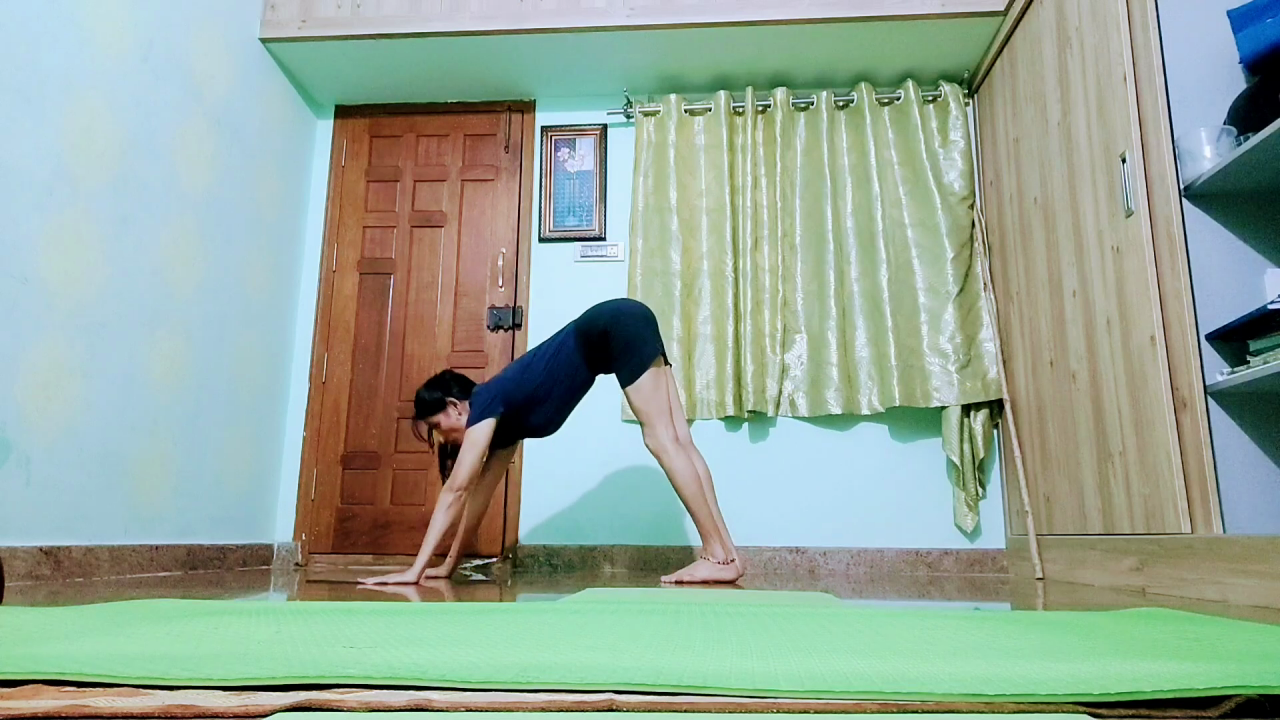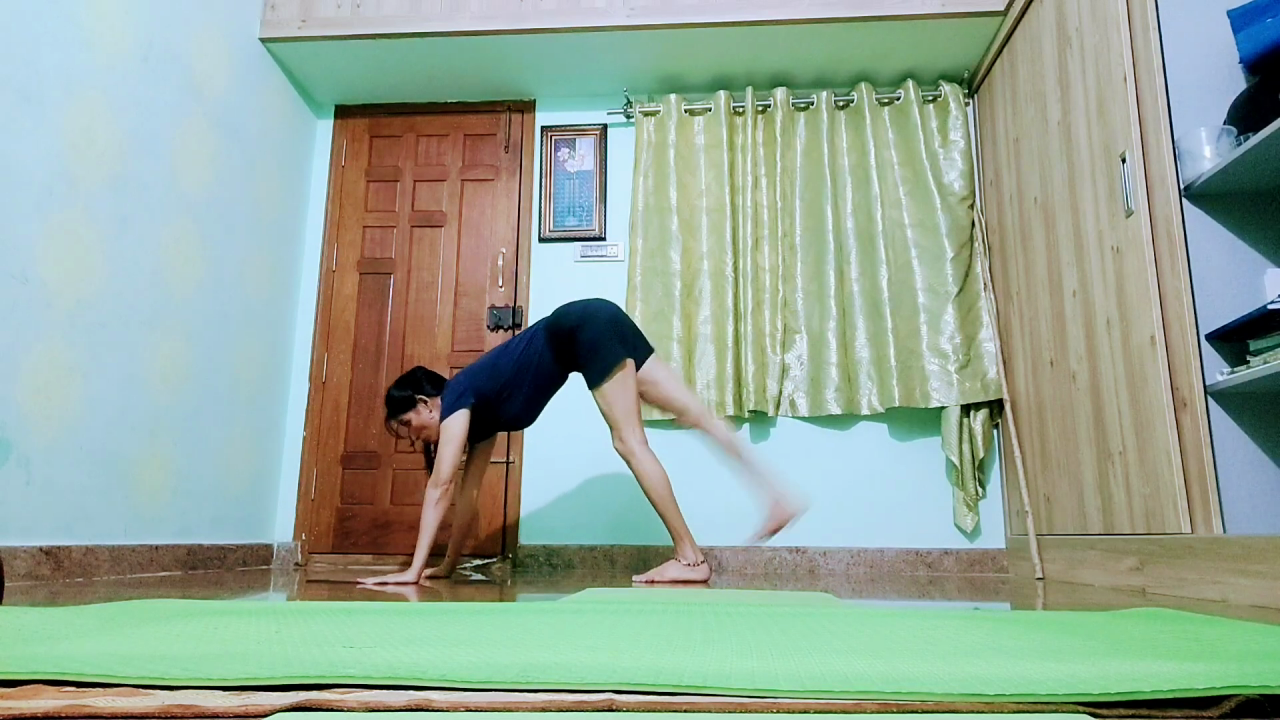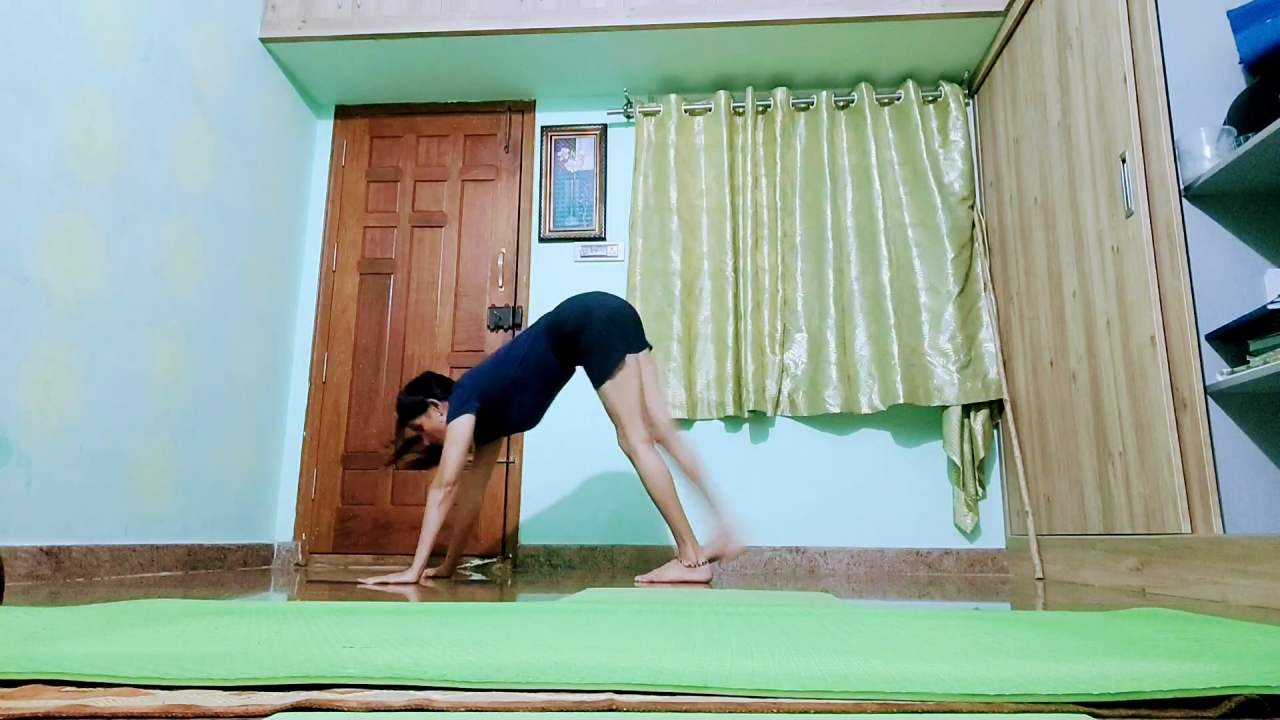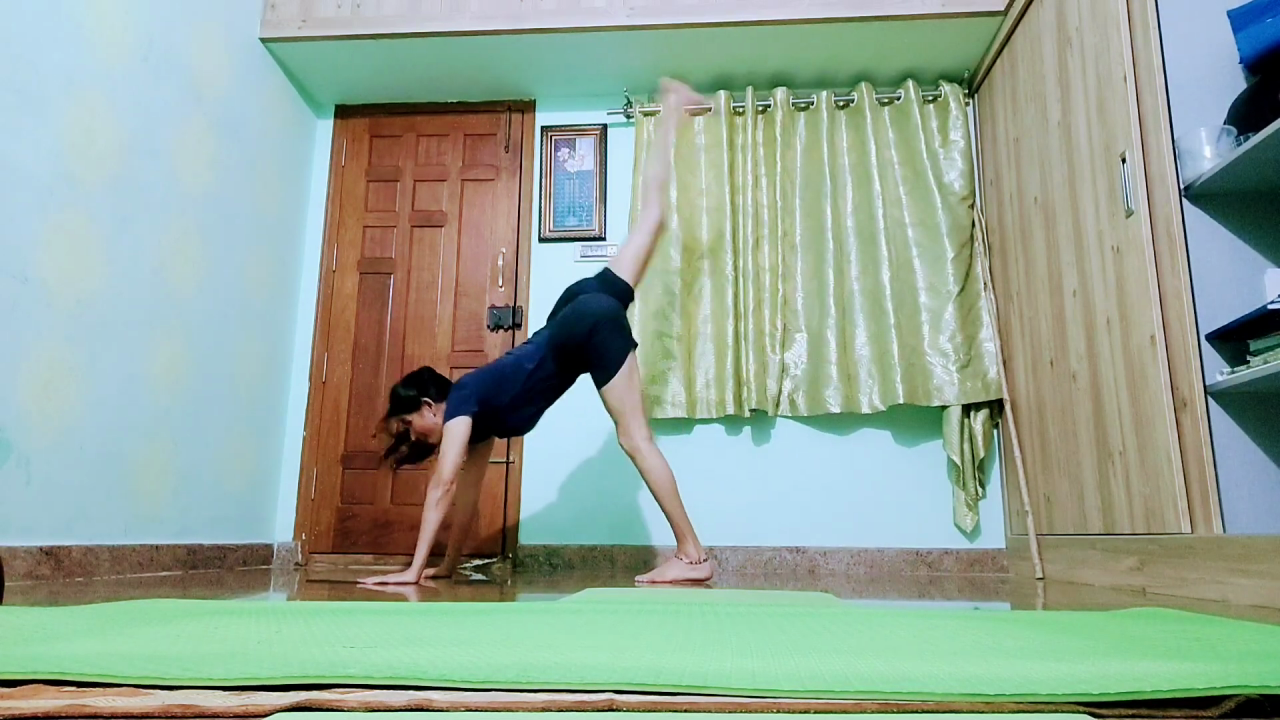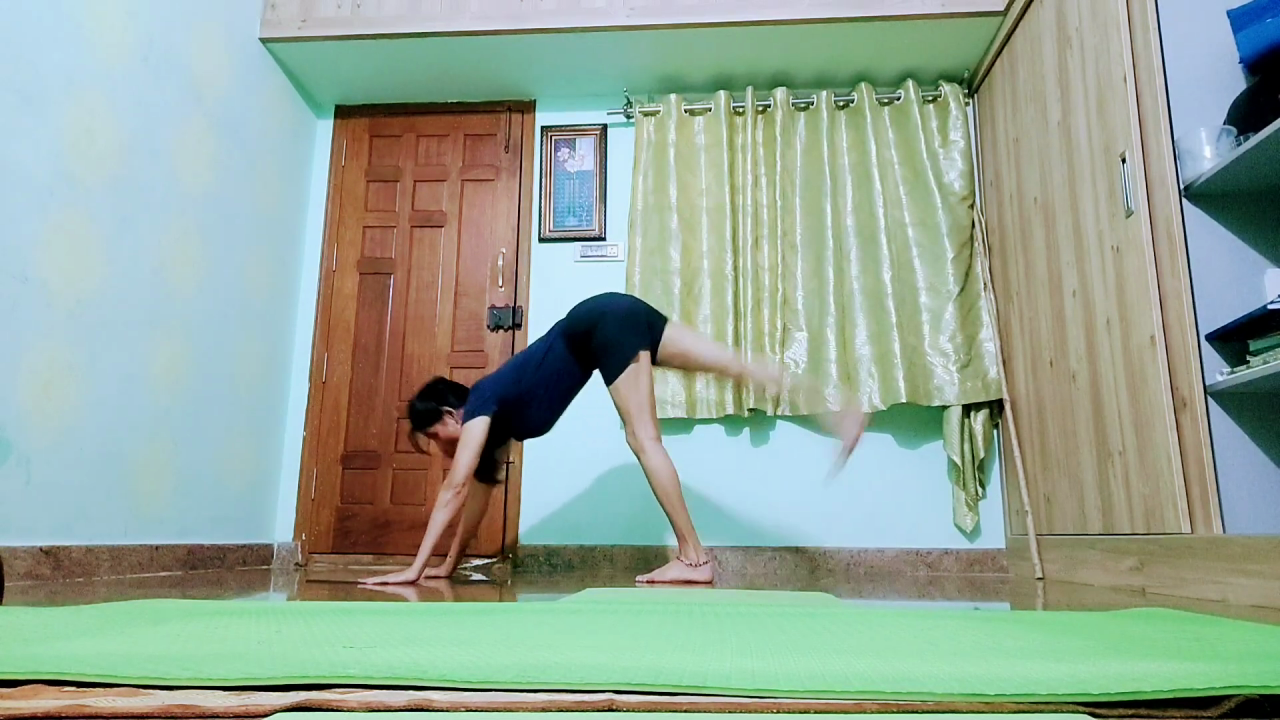
dt=1s
person 1, frame 1
left shoulder: (485, 403)
right shoulder: (504, 418)
left elbow: (456, 489)
right elbow: (480, 491)
left wrist: (415, 570)
right wrist: (449, 563)
left hip: (618, 327)
right hip: (616, 333)
left knee: (662, 441)
right knee: (678, 440)
left ankle: (718, 557)
right ankle: (726, 553)
person 1, frame 2
left shoulder: (454, 403)
right shoulder: (475, 413)
left elbow: (442, 487)
right elbow: (467, 488)
left wrist: (412, 567)
right wrist: (449, 563)
left hip: (586, 328)
right hip: (586, 325)
left knee: (631, 443)
right knee: (693, 410)
left ankle: (689, 557)
right ankle: (775, 496)
person 1, frame 3
left shoulder: (463, 402)
right shoulder: (488, 413)
left elbow: (445, 487)
right elbow: (472, 490)
left wrist: (416, 569)
right wrist: (448, 565)
left hip: (591, 322)
right hip: (604, 316)
left knee: (636, 441)
right knee: (661, 432)
left ankle: (692, 556)
right ankle: (723, 531)
person 1, frame 4
left shoulder: (461, 405)
right shoulder: (479, 411)
left elbow: (444, 486)
right elbow: (469, 489)
left wrist: (416, 570)
right wrist: (448, 564)
left hip: (590, 325)
right hip: (582, 314)
left knee: (635, 439)
right knee: (651, 220)
left ankle: (692, 556)
person 1, frame 5
left shoulder: (480, 406)
right shoulder: (494, 413)
left elbow: (455, 486)
right elbow: (478, 486)
left wrist: (416, 567)
right wrist: (450, 562)
left hip: (607, 322)
right hip: (607, 317)
left knee: (643, 437)
right knee: (730, 364)
left ankle: (692, 556)
right ankle: (838, 416)
